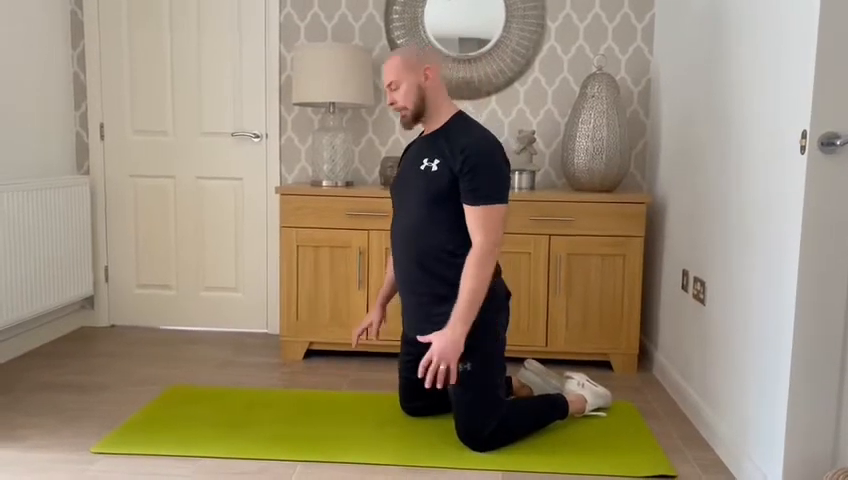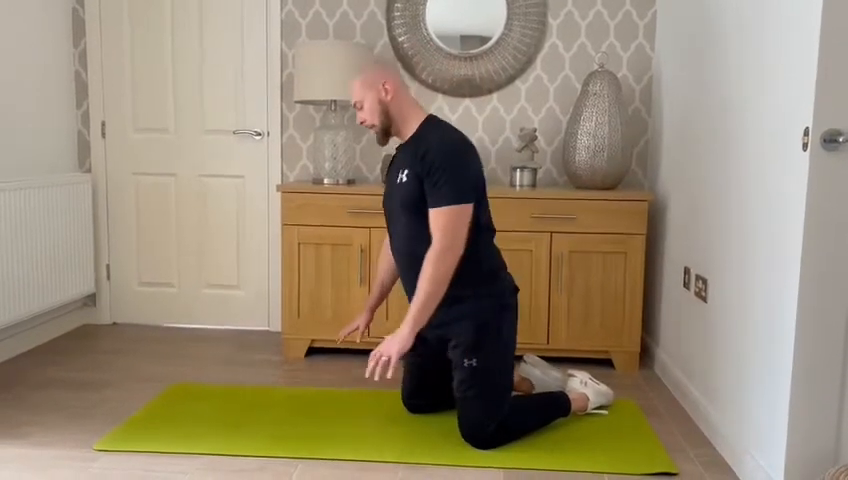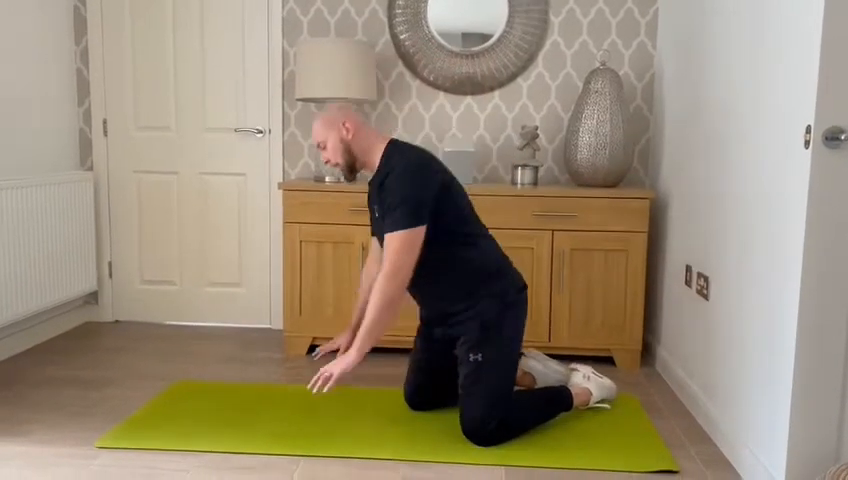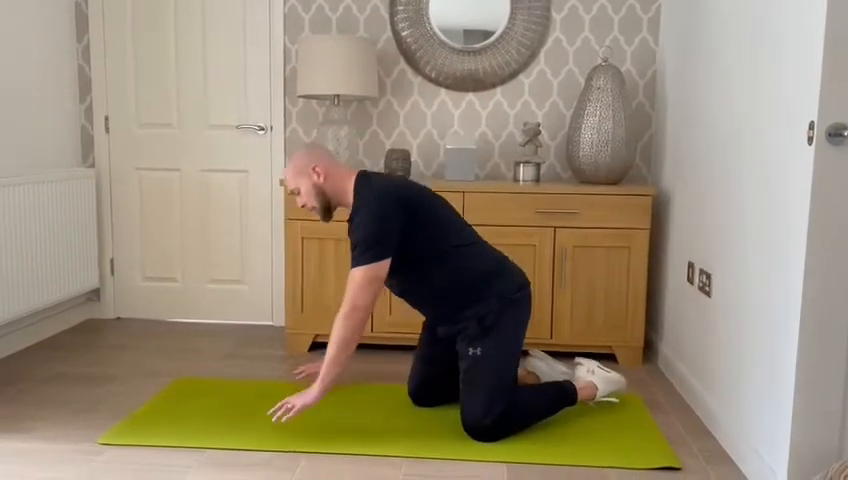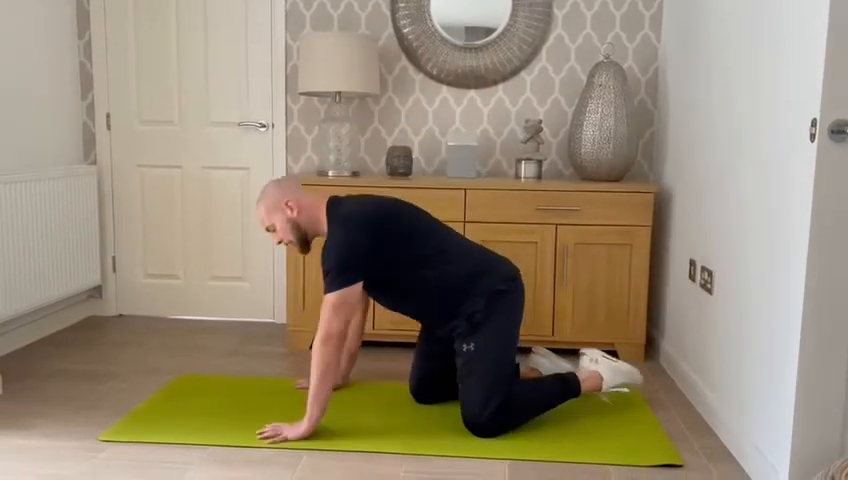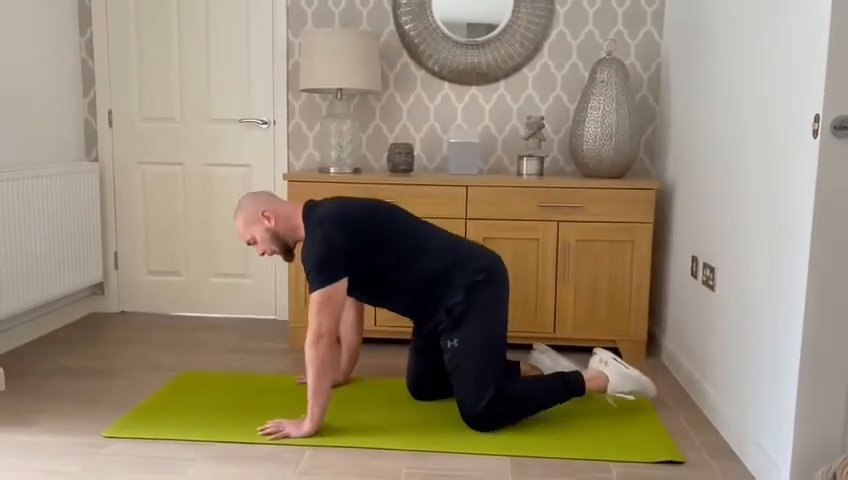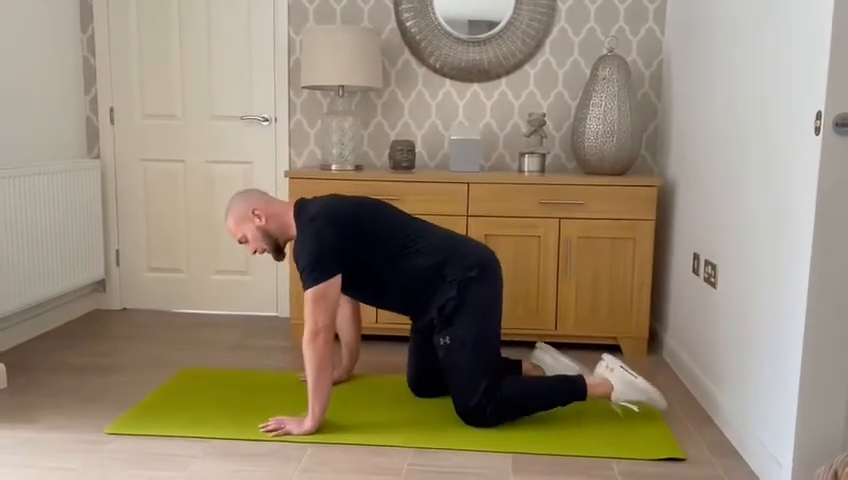
dt=0.2s
person 1, frame 1
left shoulder: (476, 147)
right shoulder: (415, 150)
left elbow: (484, 247)
left wrist: (457, 330)
right wrist: (380, 304)
left hip: (462, 319)
right hip: (421, 317)
left knee: (479, 434)
right knee: (415, 404)
left ankle: (575, 399)
right ankle: (518, 384)
person 1, frame 2
left shoulder: (445, 149)
right shoulder: (402, 157)
left elbow: (446, 247)
right elbow: (397, 243)
left wrist: (405, 331)
right wrist: (370, 308)
left hip: (477, 311)
right hip: (435, 311)
left knee: (481, 431)
right knee: (418, 401)
left ankle: (579, 397)
right ankle: (520, 378)
person 1, frame 3
left shoulder: (406, 172)
right shoulder: (381, 182)
left elbow: (395, 273)
right elbow: (378, 264)
left wrist: (357, 352)
right wrist: (351, 331)
left hip: (488, 307)
right hip: (443, 311)
left knee: (481, 428)
right knee: (419, 398)
left ankle: (580, 391)
right ankle: (520, 370)
person 1, frame 4
left shoulder: (376, 204)
right shoulder: (366, 203)
left elbow: (356, 308)
right elbow: (356, 298)
left wrist: (318, 389)
right wrist: (331, 360)
left hip: (492, 306)
right hip: (452, 310)
left knee: (482, 423)
right knee: (422, 393)
left ankle: (585, 386)
right ankle: (522, 371)
person 1, frame 5
left shoulder: (345, 233)
right shoulder: (349, 220)
left elbow: (331, 336)
right elbow: (352, 315)
left wrist: (307, 423)
right wrist: (340, 374)
left hip: (488, 302)
right hip: (453, 307)
left knee: (483, 418)
right knee: (424, 390)
left ankle: (592, 377)
right ankle: (530, 372)
person 1, frame 6
left shoulder: (322, 235)
right shoulder: (328, 221)
left elbow: (320, 336)
right elbow: (350, 307)
left wrist: (310, 421)
right wrist: (343, 371)
left hip: (472, 290)
right hip: (447, 294)
left knee: (481, 411)
right knee: (423, 386)
left ankle: (599, 377)
right ankle: (535, 368)
person 1, frame 7
left shoulder: (313, 234)
right shoulder: (321, 220)
left elbow: (318, 332)
right elbow: (346, 302)
left wrist: (311, 419)
right wrist: (345, 368)
left hip: (466, 285)
right hip: (449, 286)
left knee: (478, 407)
right knee: (424, 384)
left ankle: (605, 383)
right ankle: (536, 367)
